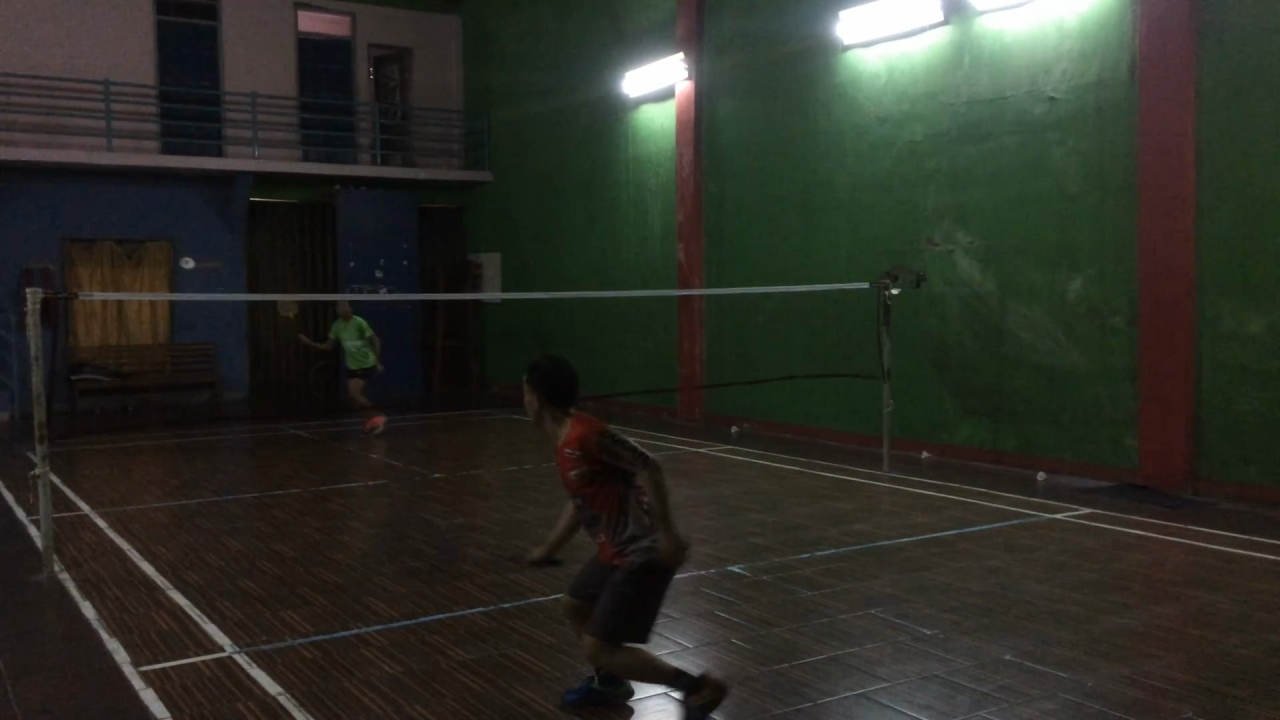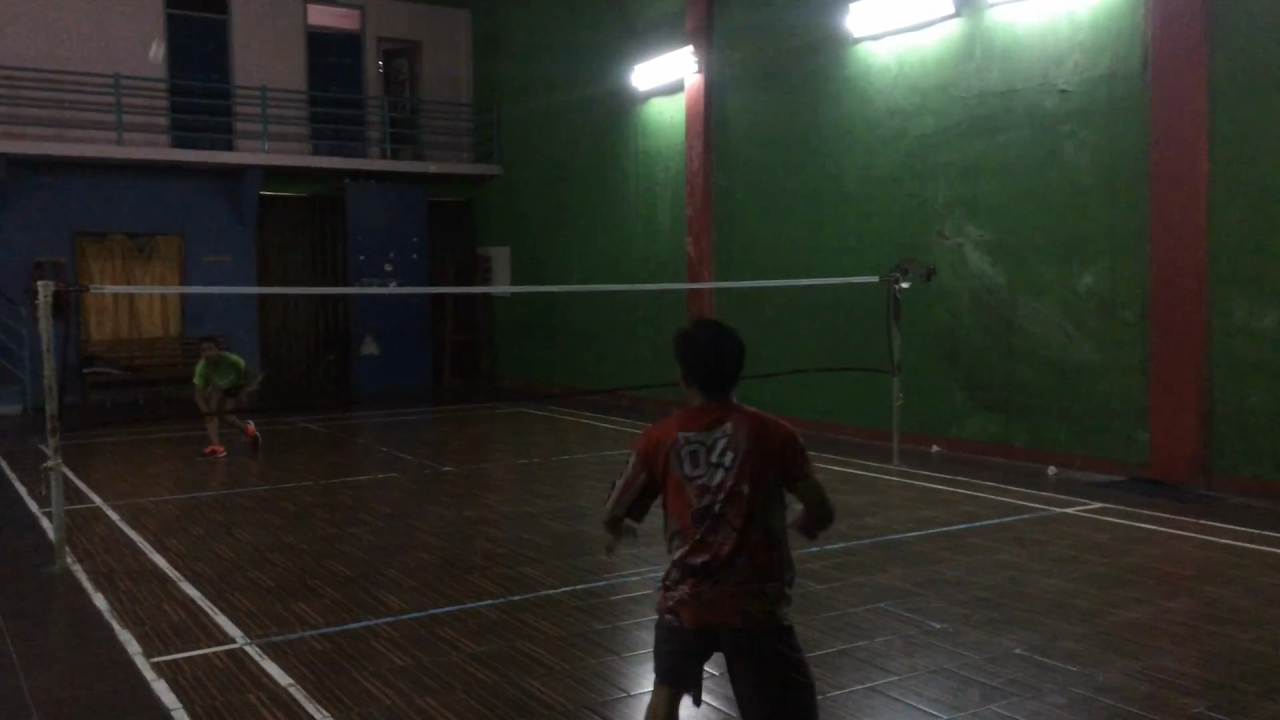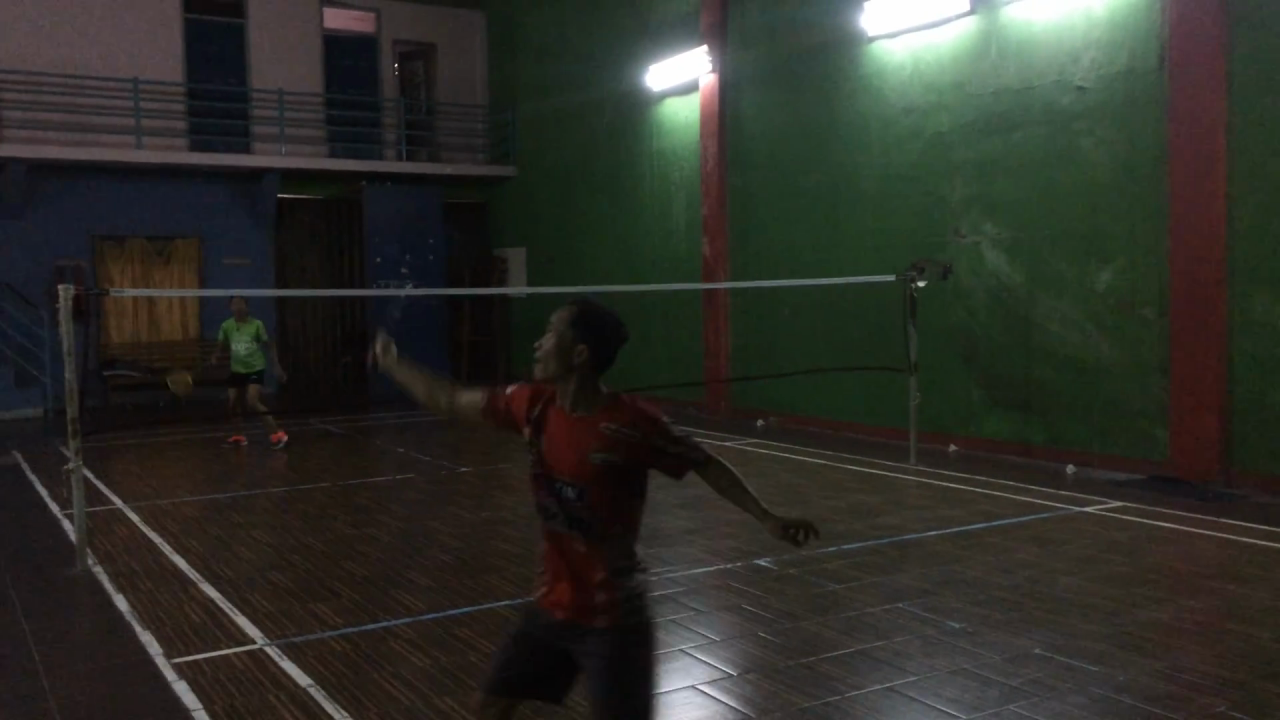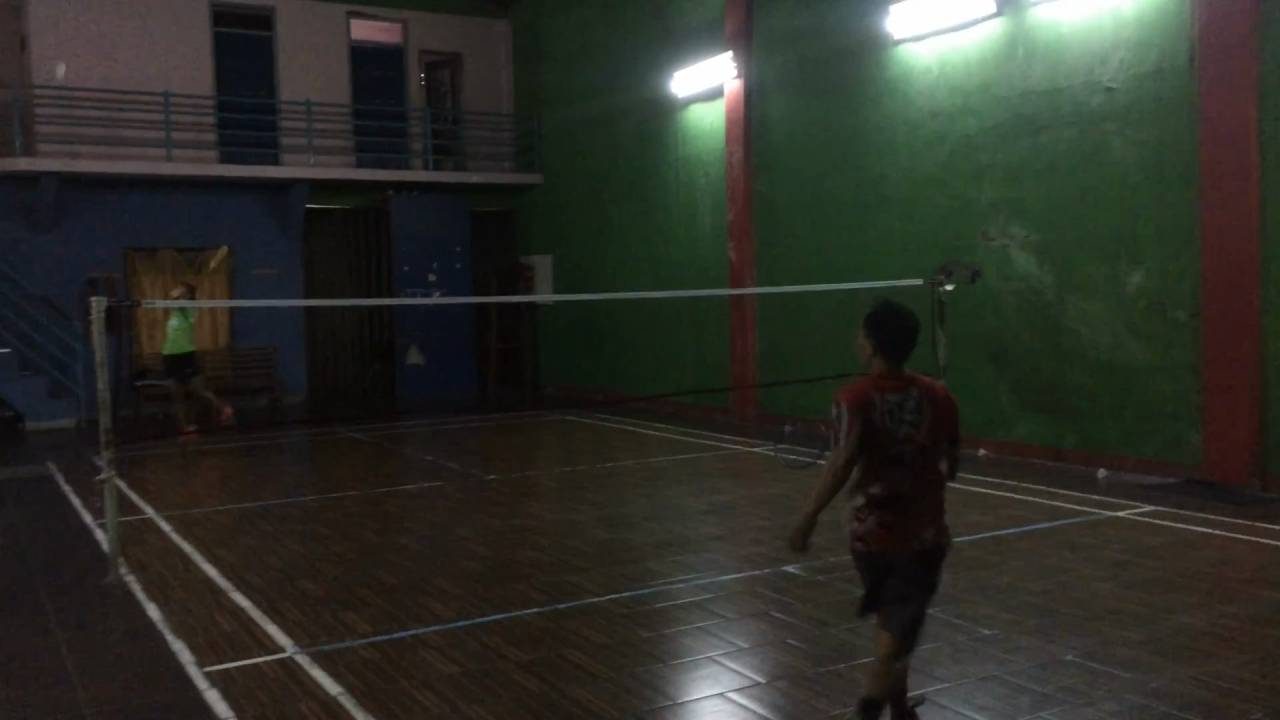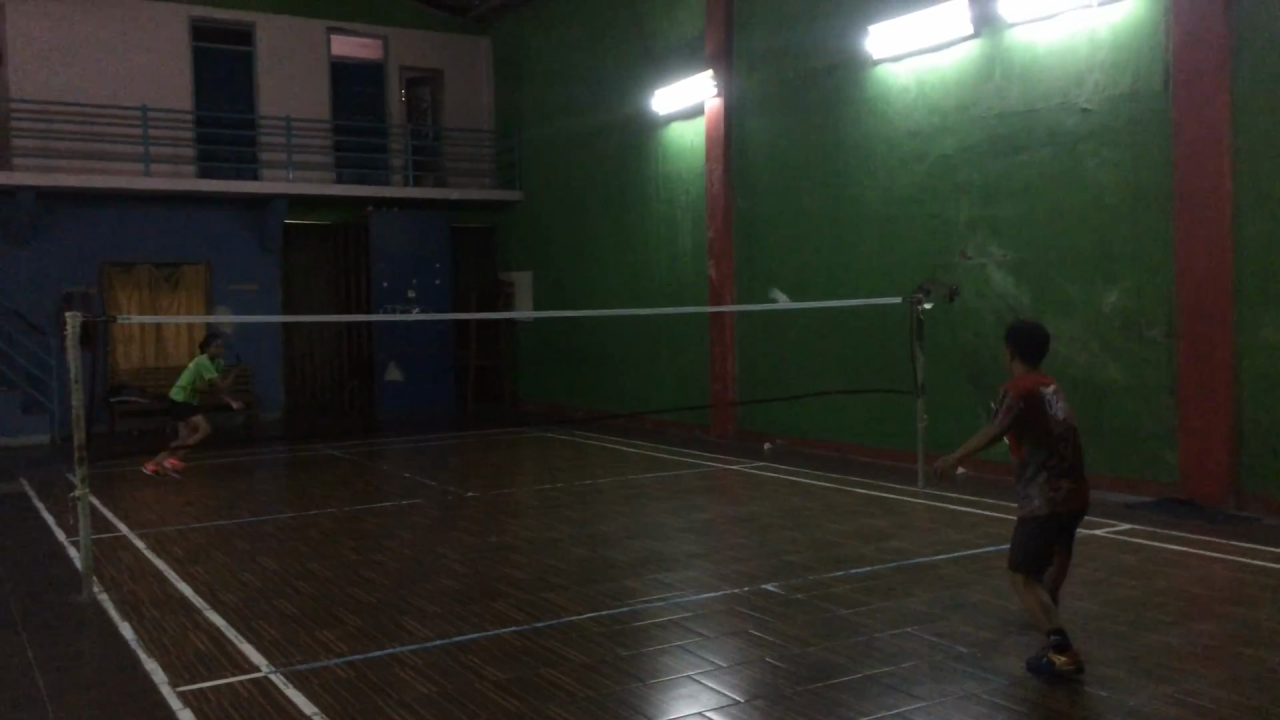
dt=1s
person 1, frame 1
left shoulder: (586, 437)
right shoulder: (566, 443)
left elbow: (649, 468)
right elbow: (579, 503)
left wrist: (665, 529)
right wrist: (548, 547)
left hip: (640, 555)
right hip: (619, 552)
left knee: (598, 647)
right knee: (574, 605)
left ankle: (698, 688)
right ankle: (608, 684)
person 1, frame 2
left shoulder: (658, 441)
right shoulder: (773, 435)
left elbow: (613, 516)
right elbow: (822, 513)
left wrist: (619, 532)
right wrist: (806, 526)
left hip: (683, 604)
right hip: (756, 608)
person 1, frame 3
left shoulder: (634, 424)
right shoulder: (531, 404)
left elbow: (708, 466)
right elbow: (454, 401)
left wrist: (770, 518)
right wrist: (391, 363)
left hip: (612, 611)
right hip: (550, 603)
person 1, frame 4
left shoulder: (855, 398)
right shoulder: (938, 398)
left elbow: (843, 462)
right elbow: (951, 468)
left wrist: (808, 517)
left hip: (870, 532)
right hip: (921, 535)
left knee: (889, 623)
right knee: (896, 637)
person 1, frame 5
left shoulder: (1017, 389)
right shoulder: (1052, 386)
left elbow: (998, 427)
left wrist: (954, 458)
left hip: (1045, 498)
right hip: (1076, 494)
left knee: (1022, 575)
right knee: (1057, 548)
left ankle: (1061, 652)
right ankle: (1049, 600)
